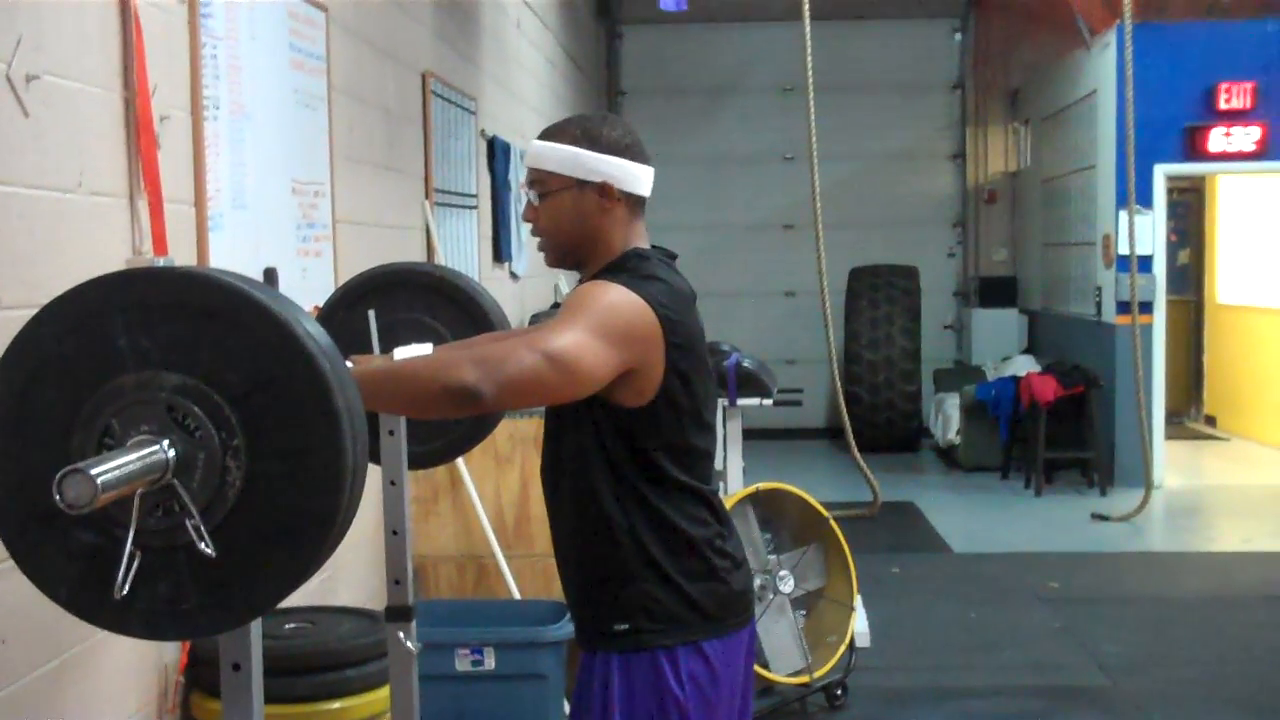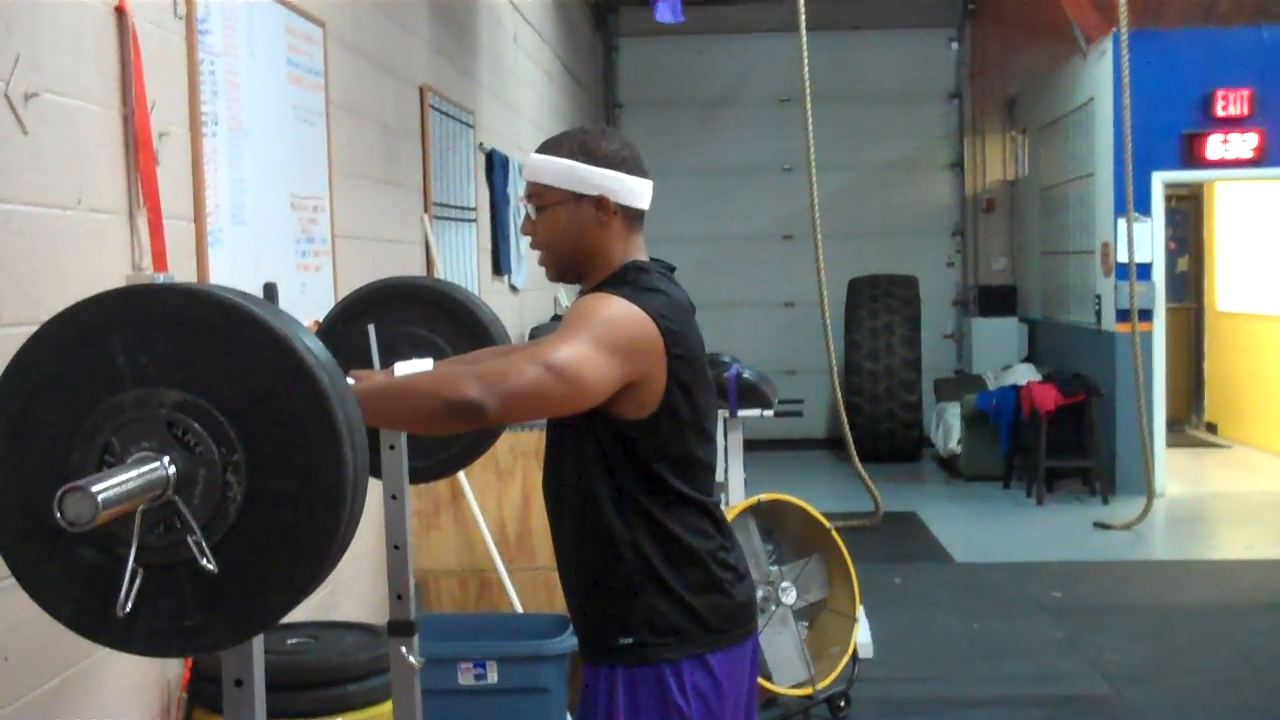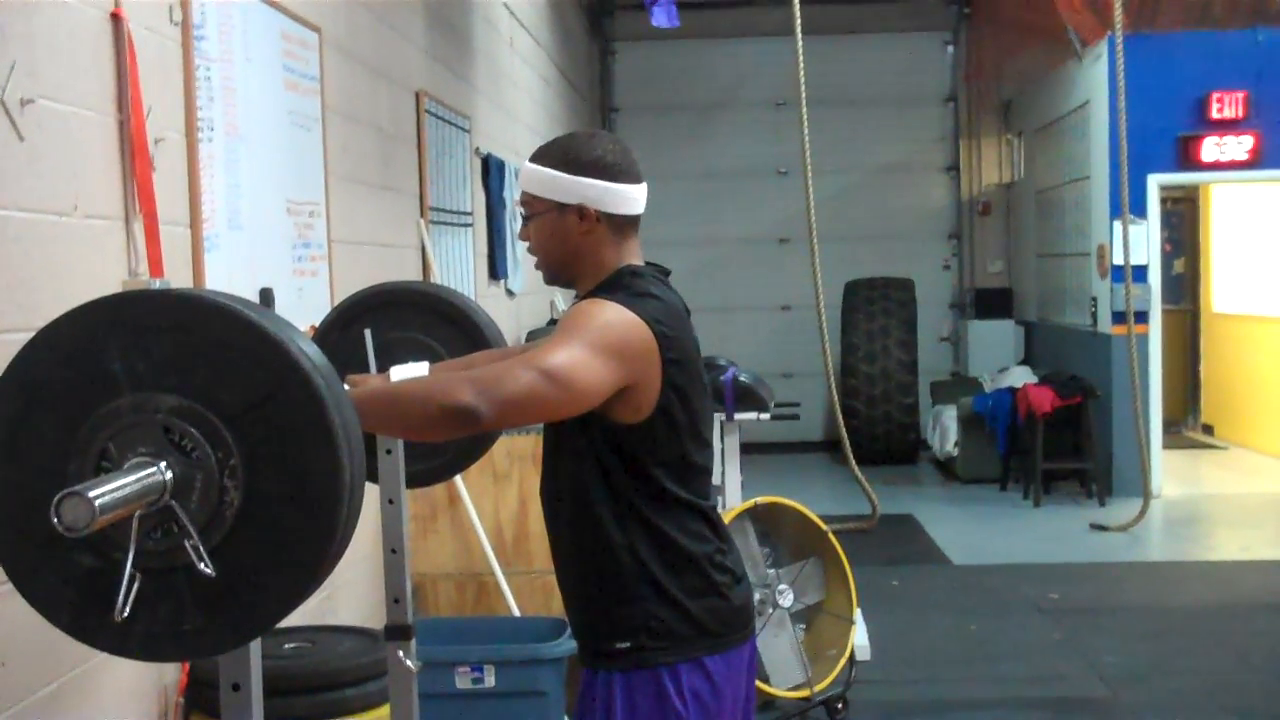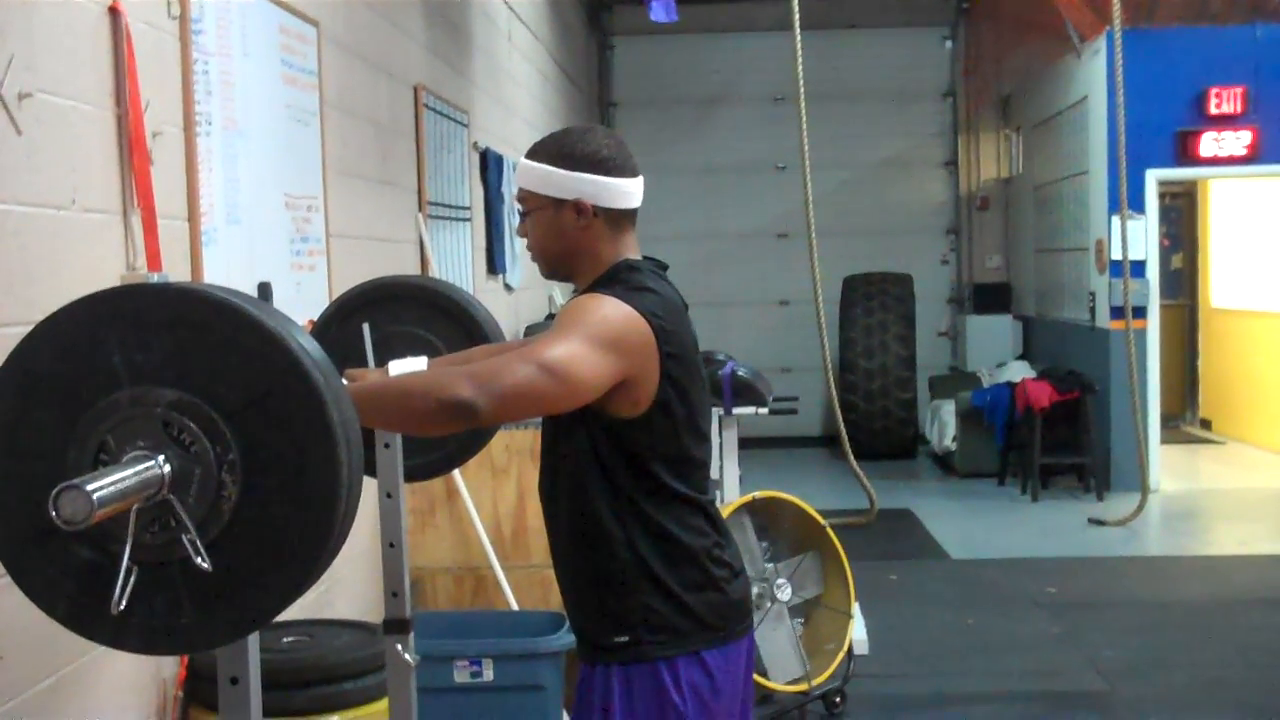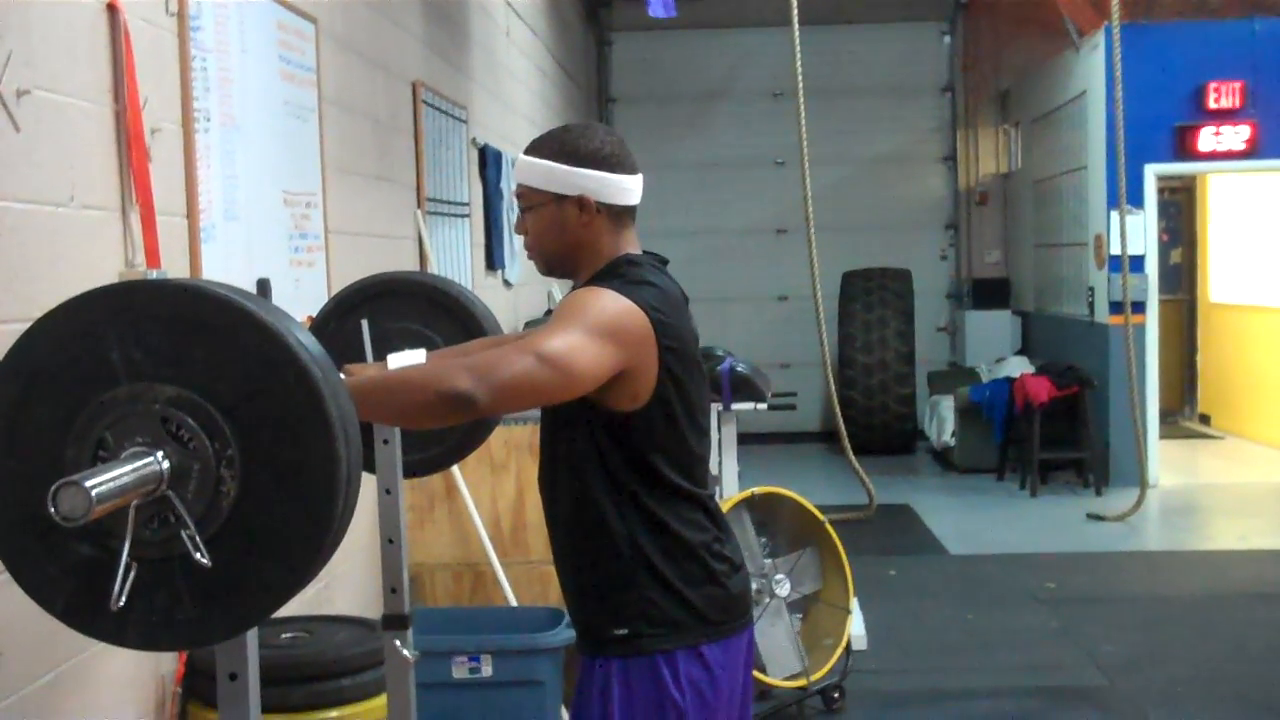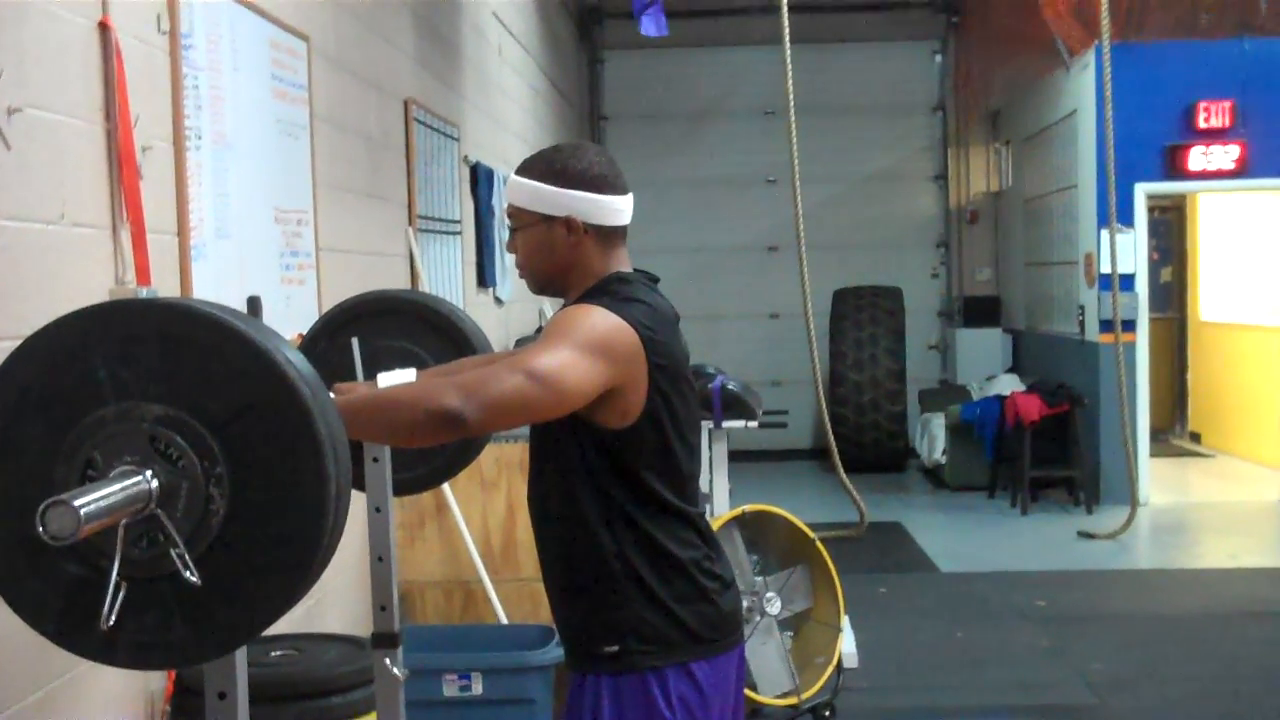
dt=0.3s
person 1, frame 1
left shoulder: (623, 306)
right shoulder: (644, 287)
left elbow: (474, 383)
right elbow: (524, 346)
right wrist: (385, 367)
left hip: (662, 627)
right hip: (692, 605)
person 1, frame 2
left shoulder: (623, 319)
right shoulder: (641, 302)
left elbow: (476, 398)
right elbow: (523, 360)
right wrist: (389, 381)
left hip: (666, 641)
right hip: (691, 620)
person 1, frame 3
left shoulder: (617, 324)
right shoulder: (640, 304)
left elbow: (471, 403)
right elbow: (524, 362)
right wrist: (391, 385)
left hip: (663, 644)
right hip: (692, 621)
person 1, frame 4
left shoulder: (616, 318)
right shoulder: (637, 298)
left elbow: (467, 397)
right elbow: (521, 356)
right wrist: (386, 379)
left hip: (662, 638)
right hip: (688, 615)
person 1, frame 5
left shoulder: (613, 312)
right shoulder: (639, 292)
left elbow: (466, 390)
right elbow: (517, 351)
right wrist: (382, 376)
left hip: (661, 632)
right hip: (690, 609)
person 1, frame 6
left shoulder: (605, 329)
right shoulder: (629, 311)
left elbow: (456, 407)
right elbow: (508, 368)
right wrist: (371, 394)
left hip: (652, 650)
right hip: (681, 627)
